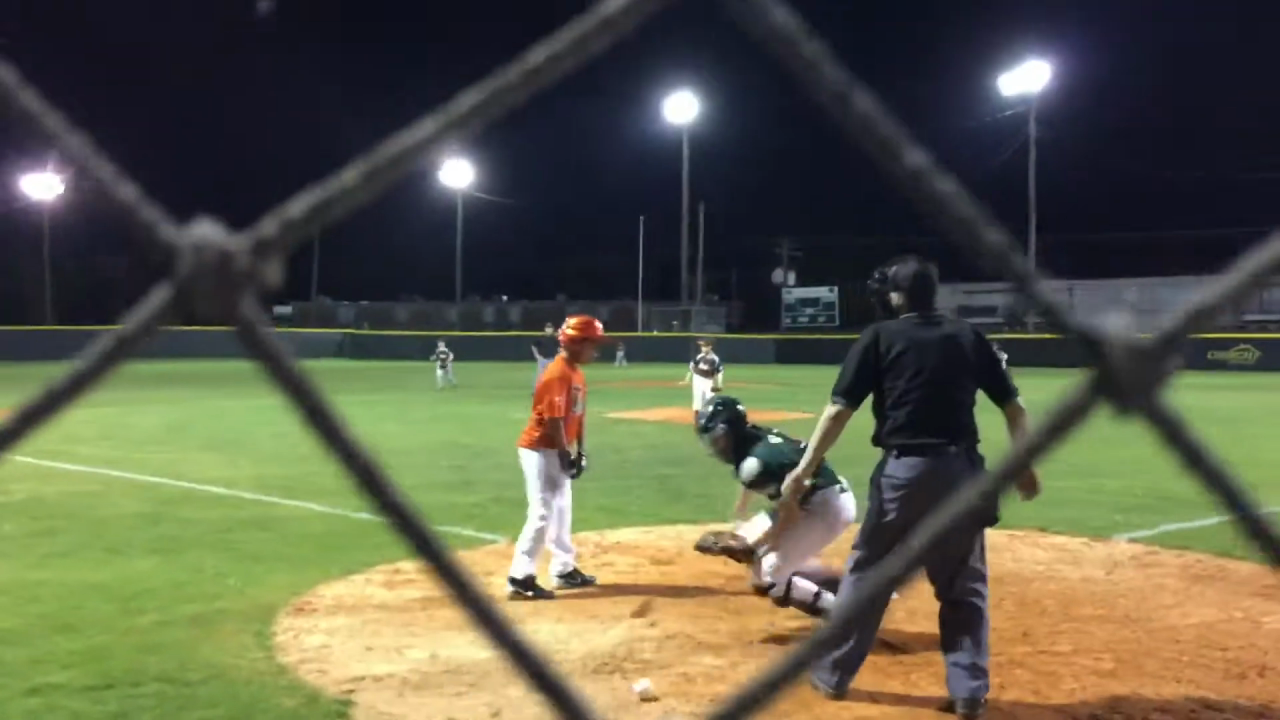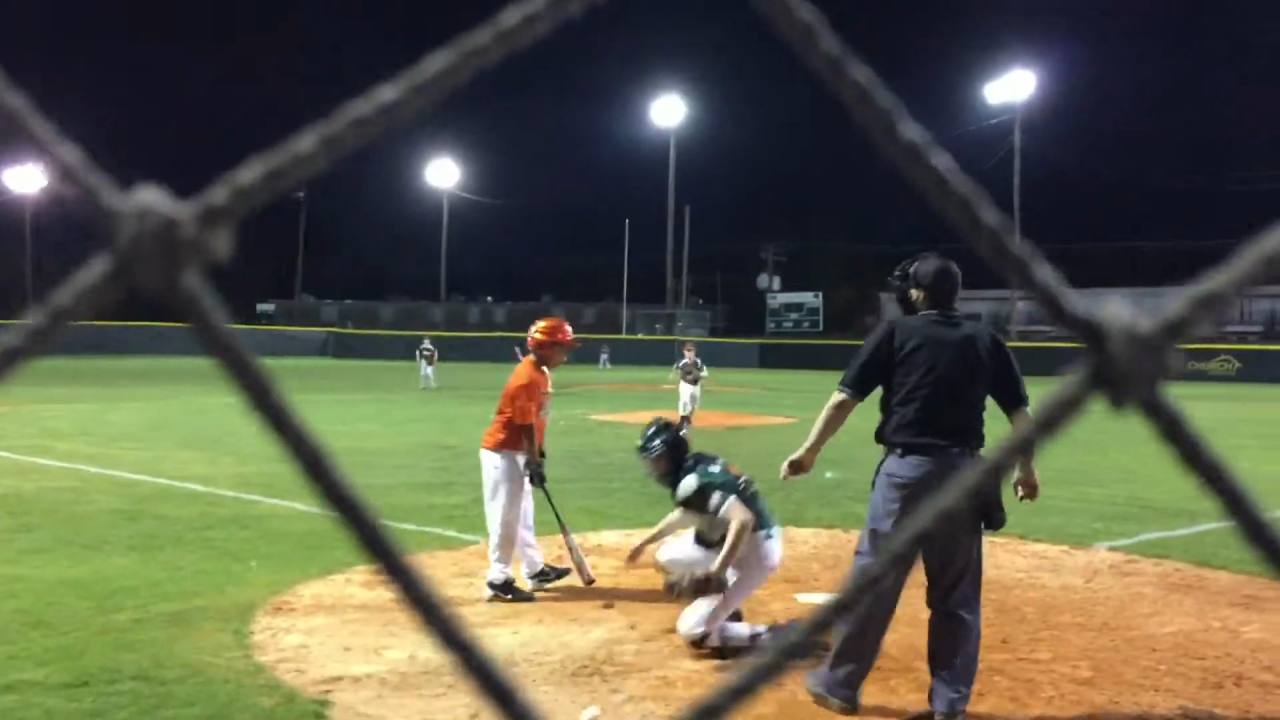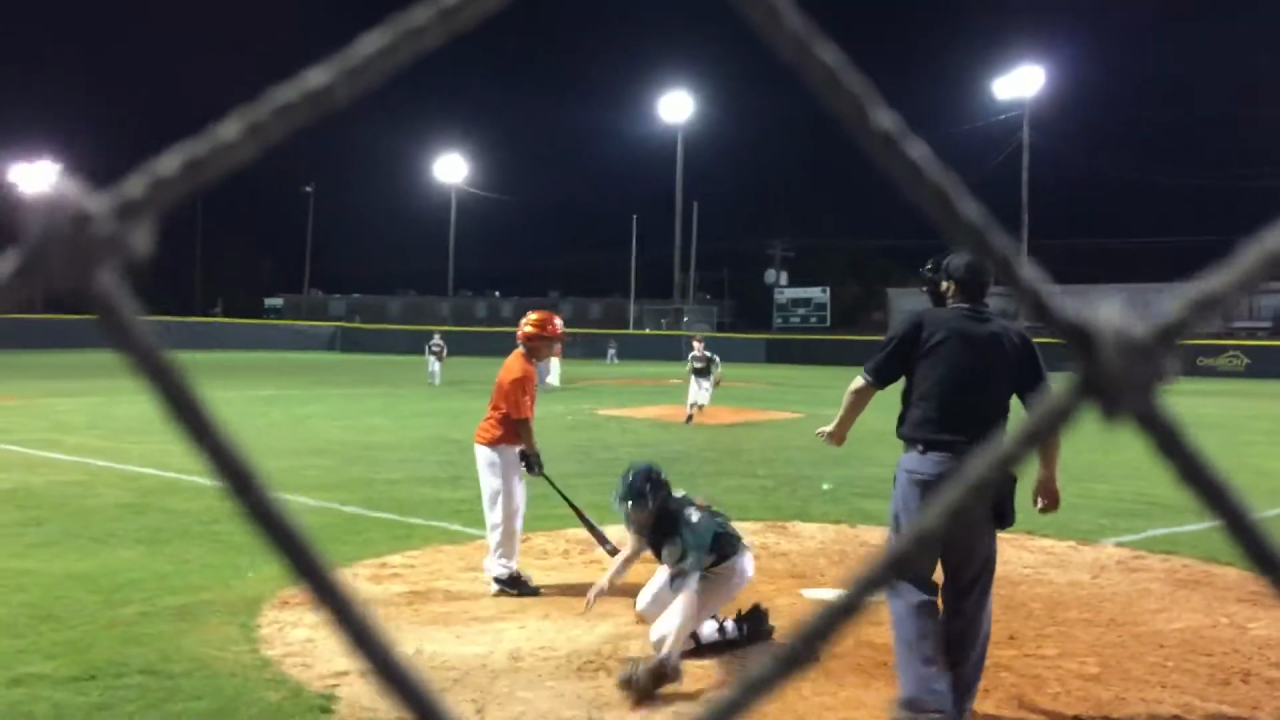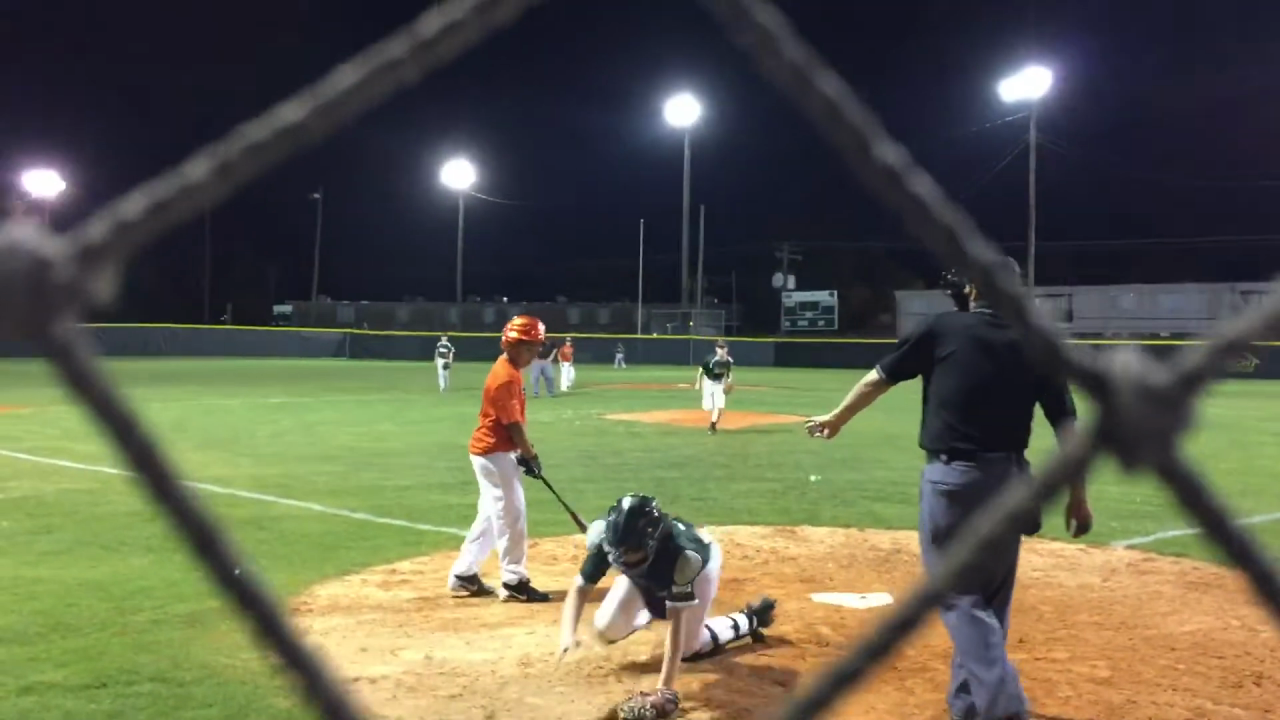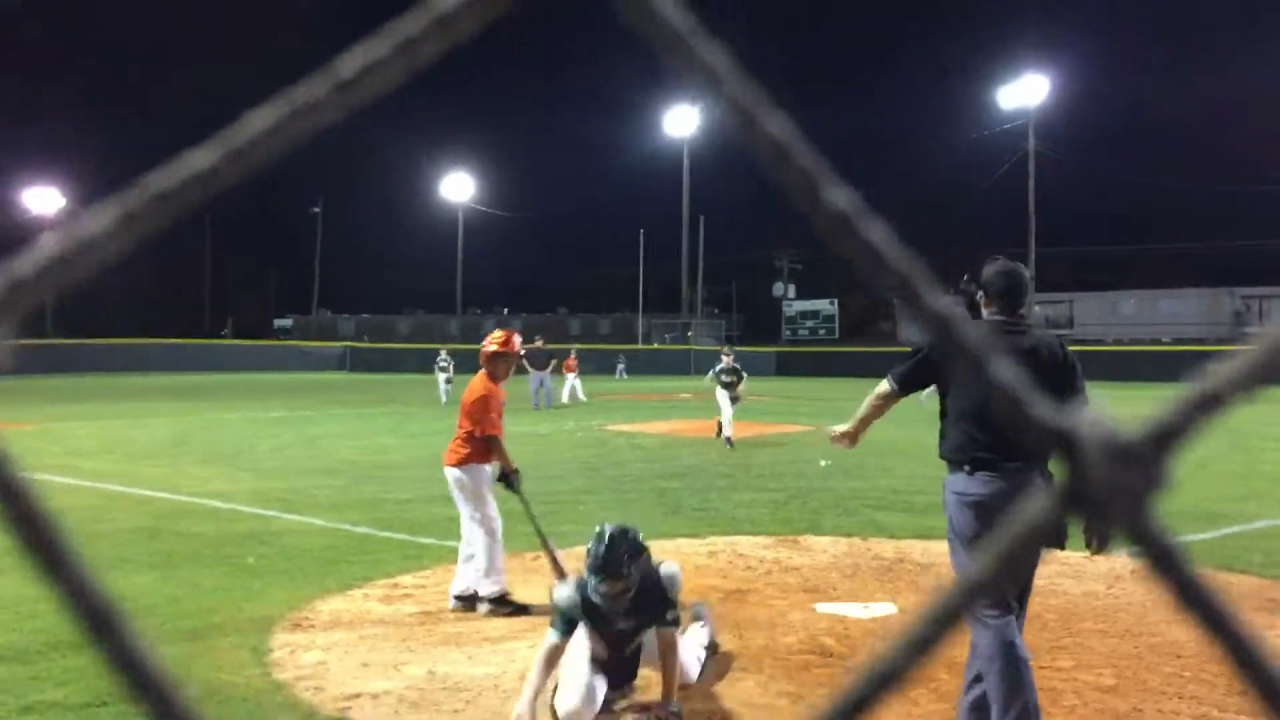
dt=0.2s
person 1, frame 1
left shoulder: (880, 338)
right shoulder: (970, 337)
left elbow: (839, 410)
right elbow: (1013, 408)
left wrist: (806, 467)
right wrist: (1024, 464)
left hip: (903, 469)
right hip: (959, 468)
left knee: (869, 572)
right knee: (964, 584)
left ankle: (834, 673)
person 1, frame 2
left shoulder: (895, 333)
right shoulder: (986, 341)
left elbow: (843, 399)
right elbow: (1021, 415)
left wrist: (811, 450)
right wrist: (1026, 469)
left hip: (905, 471)
right hip: (962, 476)
right knee: (957, 594)
person 1, frame 3
left shoulder: (923, 324)
right shoulder: (1014, 338)
left elbow: (866, 383)
left wrist: (840, 426)
right wrist: (1048, 477)
left hip: (926, 466)
left knee: (910, 581)
right knee: (971, 590)
person 1, frame 4
left shoulder: (942, 329)
left elbow: (878, 379)
right elbow: (1066, 428)
left wrist: (837, 418)
right wrist: (1078, 496)
left hip: (952, 476)
right hip: (1008, 479)
left knee: (959, 596)
right knee: (989, 597)
person 1, frame 5
right shoulder: (1053, 350)
left elbow: (889, 390)
left wrist: (855, 428)
left hip: (974, 489)
right hip: (1031, 490)
left knee: (991, 611)
right knee: (1007, 608)
person 2, frame 1
left shoulder: (576, 372)
right shoulder: (558, 374)
left elbow: (577, 415)
right elbow: (553, 420)
left wrist: (580, 451)
right wrist: (566, 455)
left hip: (555, 450)
right hip: (540, 451)
left knee: (560, 511)
right knee: (542, 513)
left ankle: (564, 570)
right ankle: (520, 578)
person 2, frame 2
left shoulder: (539, 372)
right shoulder: (527, 379)
right elbow: (526, 426)
left wrist: (540, 452)
right wrist: (535, 464)
left hip: (513, 451)
right hip: (502, 452)
left knee: (522, 513)
right knee: (504, 516)
left ankle: (535, 569)
right ankle: (498, 582)
person 2, frame 3
left shoulder: (522, 362)
right shoulder: (520, 372)
right elbow: (522, 420)
left wrist: (528, 449)
right wrist: (533, 453)
left hip: (501, 444)
right hip: (498, 446)
left knee: (507, 509)
right knee: (506, 510)
left ankle: (502, 567)
right ankle: (504, 577)
person 2, frame 4
left shoulder: (508, 370)
right shoulder: (507, 377)
right elbow: (512, 424)
left wrist: (524, 453)
right wrist: (531, 455)
left hip: (490, 451)
right hip: (494, 453)
left knee: (491, 515)
right knee: (512, 516)
left ankle: (463, 574)
right ankle: (514, 582)
person 2, frame 5
left shoulder: (489, 384)
right shoulder: (484, 390)
right elbow: (491, 437)
left wrist: (501, 466)
right wrist: (510, 468)
left hip: (472, 464)
right hip: (467, 466)
left knee: (476, 529)
right knee: (487, 527)
left ankle: (465, 594)
right ankle: (493, 594)
person 3, frame 1
left shoulder: (758, 460)
right shoulder: (757, 438)
left wrist: (756, 544)
left hip: (827, 503)
right hip: (811, 502)
left knee: (769, 578)
right ankle: (828, 581)
person 3, frame 2
left shoulder: (693, 483)
right shoulder: (694, 469)
left elbow: (741, 518)
right elbow: (683, 514)
left wrist: (718, 568)
right wrist: (646, 540)
left hip: (757, 548)
left knee: (693, 632)
right knee: (667, 555)
left ankle: (779, 636)
right ankle: (724, 610)
person 3, frame 3
left shoulder: (681, 536)
left elbow: (688, 598)
right elbow: (638, 545)
left wrist: (667, 654)
right wrist: (608, 578)
left hip: (729, 566)
right hip: (700, 561)
left knee: (662, 637)
right knee: (647, 609)
left ankle: (745, 627)
person 3, frame 4
left shoulder: (680, 557)
right shoulder: (606, 543)
left elbow: (678, 625)
right elbow: (580, 588)
left wrist: (666, 686)
right wrist: (568, 630)
left knee: (688, 647)
right knee: (606, 629)
left ankle: (749, 620)
person 3, frame 5
left shoulder: (658, 584)
right shoulder: (580, 596)
left elbow: (668, 644)
right elbow: (550, 650)
left wrist: (669, 703)
right wrist: (526, 703)
left hip: (642, 631)
right hip: (594, 633)
left knee: (685, 675)
left ankle: (701, 630)
